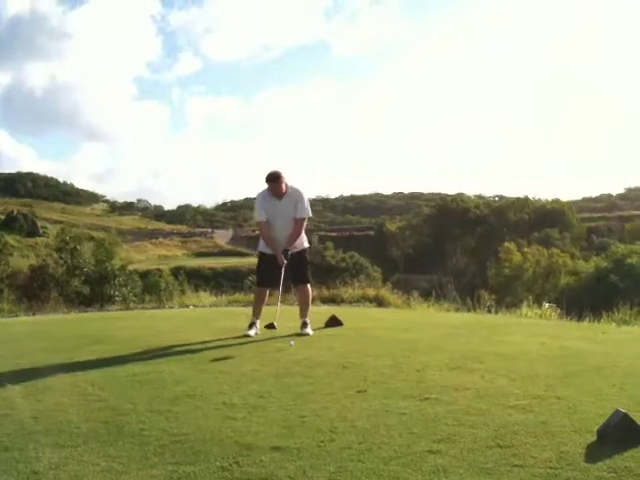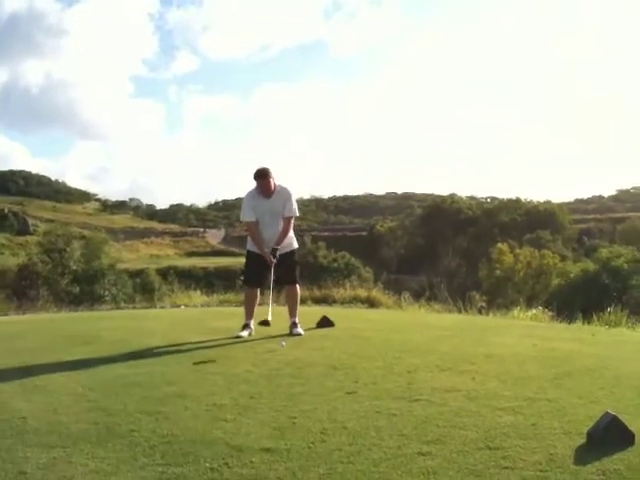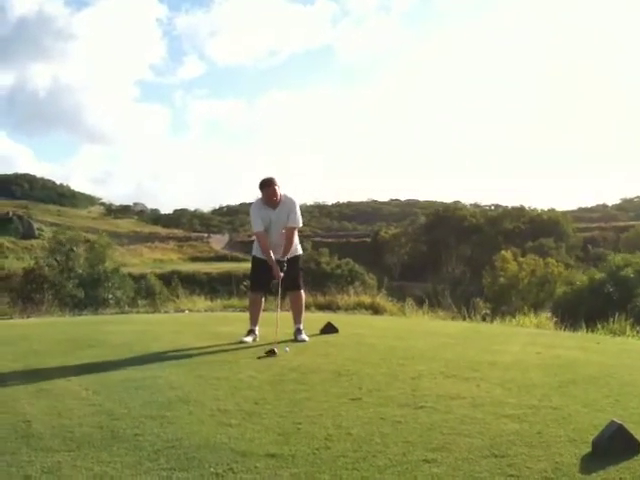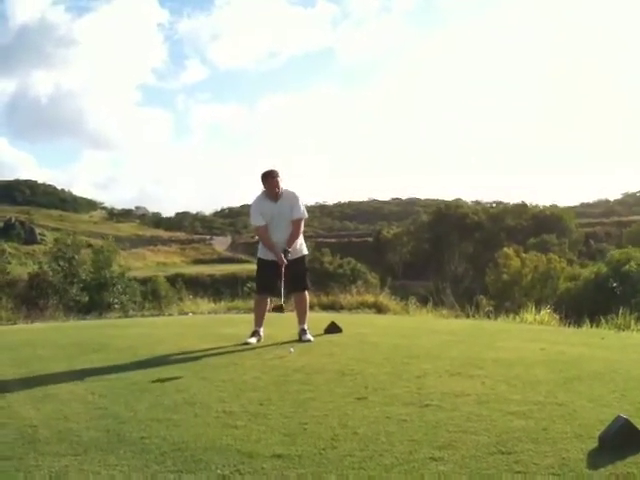
dt=1s
person 1, frame 1
left shoulder: (298, 195)
right shoulder: (261, 198)
left elbow: (300, 224)
right elbow: (263, 229)
left wrist: (287, 247)
right wrist: (277, 252)
left hip: (296, 246)
right hip: (268, 248)
left knee: (303, 284)
right knee: (261, 285)
left ankle: (305, 322)
right ankle: (254, 323)
person 1, frame 2
left shoulder: (286, 194)
right shoulder: (249, 198)
left elbow: (288, 223)
right elbow: (251, 228)
left wrist: (276, 247)
right wrist: (265, 251)
left hip: (285, 247)
right hip: (257, 249)
left knee: (292, 283)
right knee: (251, 286)
left ankle: (294, 322)
right ankle: (248, 324)
person 1, frame 3
left shoulder: (291, 204)
right shoulder: (256, 208)
left elbow: (291, 234)
right elbow: (261, 239)
left wrist: (283, 258)
right wrist: (273, 265)
left hip: (290, 253)
right hip: (263, 255)
left knee: (296, 290)
right knee: (256, 291)
left ankle: (299, 329)
right ankle: (253, 330)
person 1, frame 4
left shoulder: (293, 198)
right shoulder: (257, 204)
left elbow: (298, 226)
right elbow: (262, 233)
left wrist: (287, 249)
right wrist: (277, 253)
left hip: (295, 253)
right hip: (268, 255)
left knee: (300, 290)
right knee: (262, 293)
left ankle: (303, 329)
right ankle: (257, 331)
